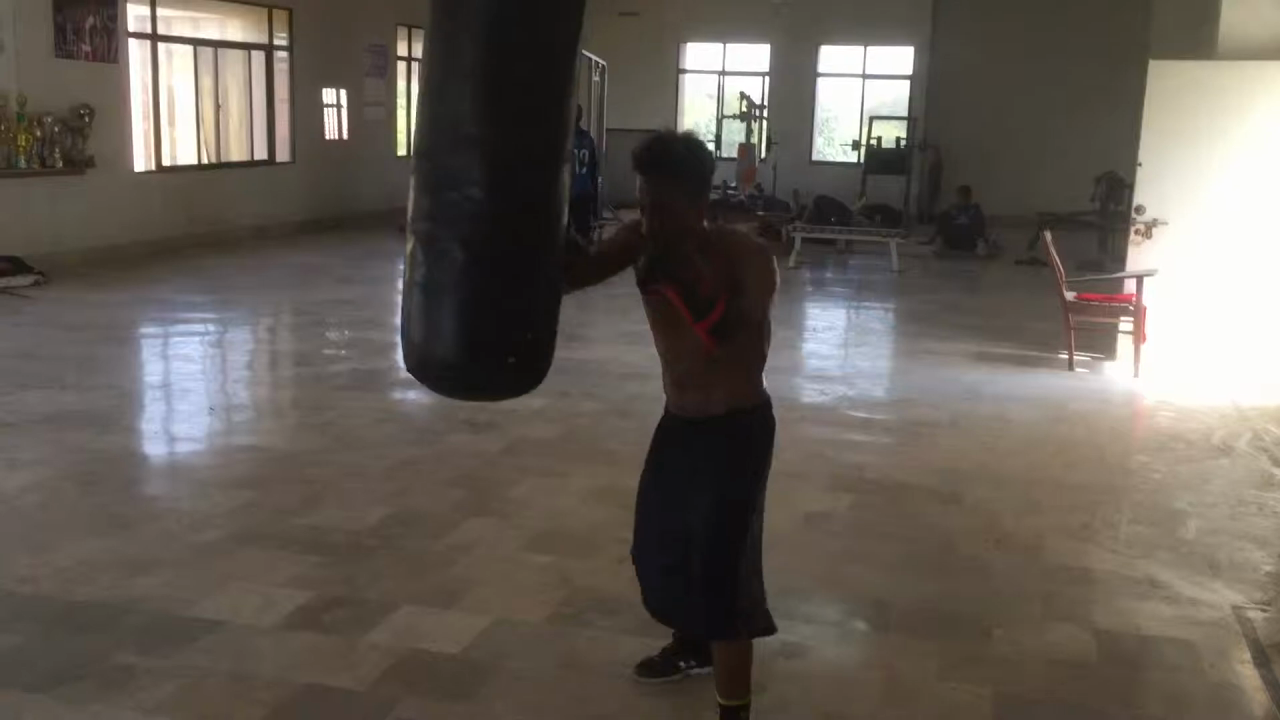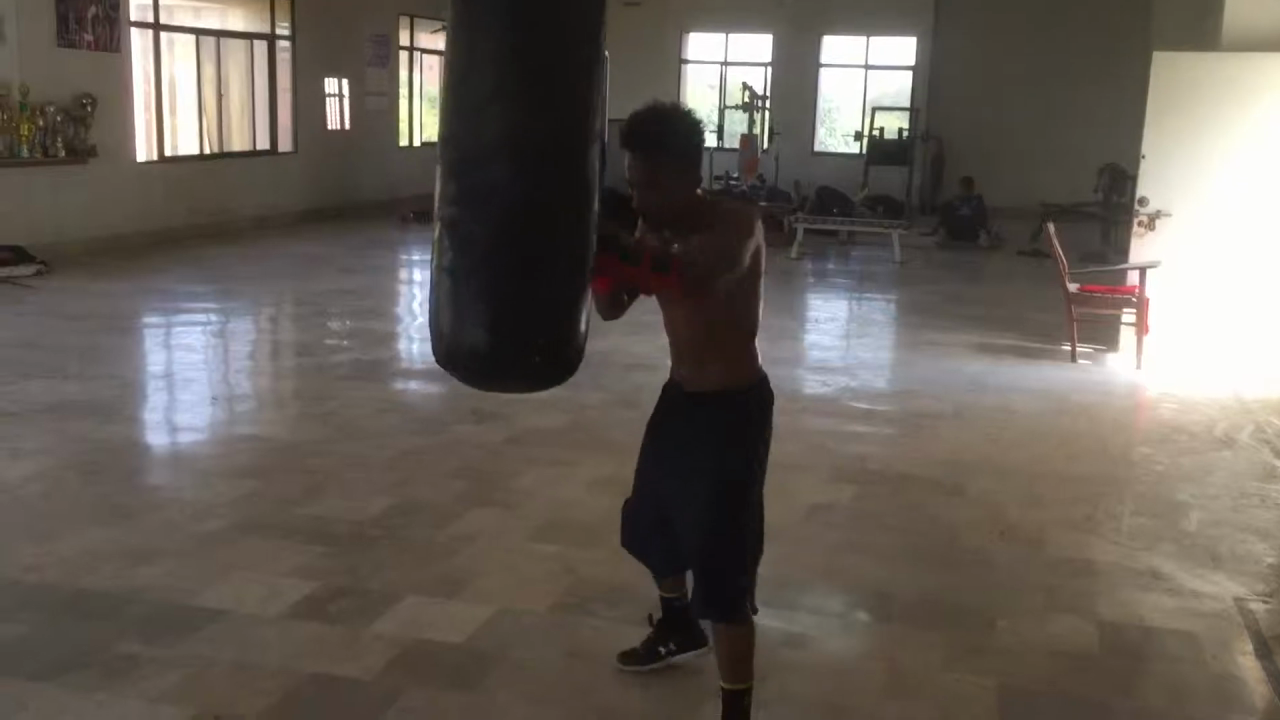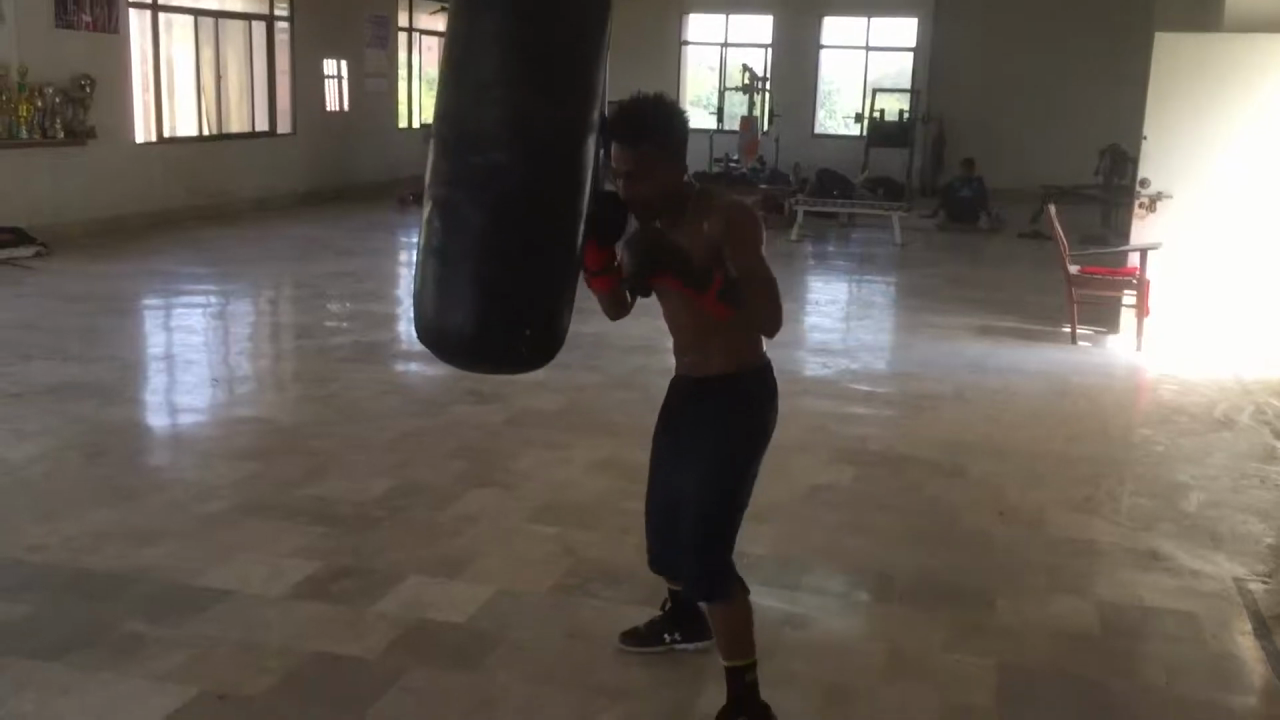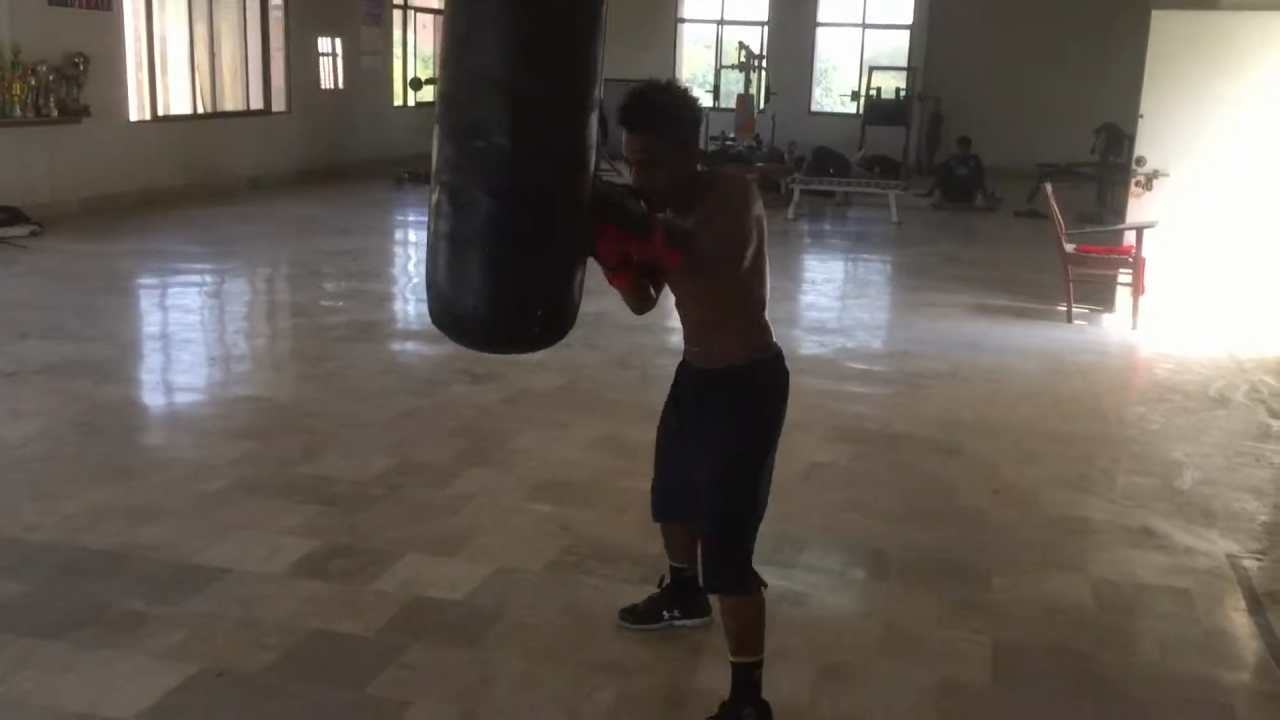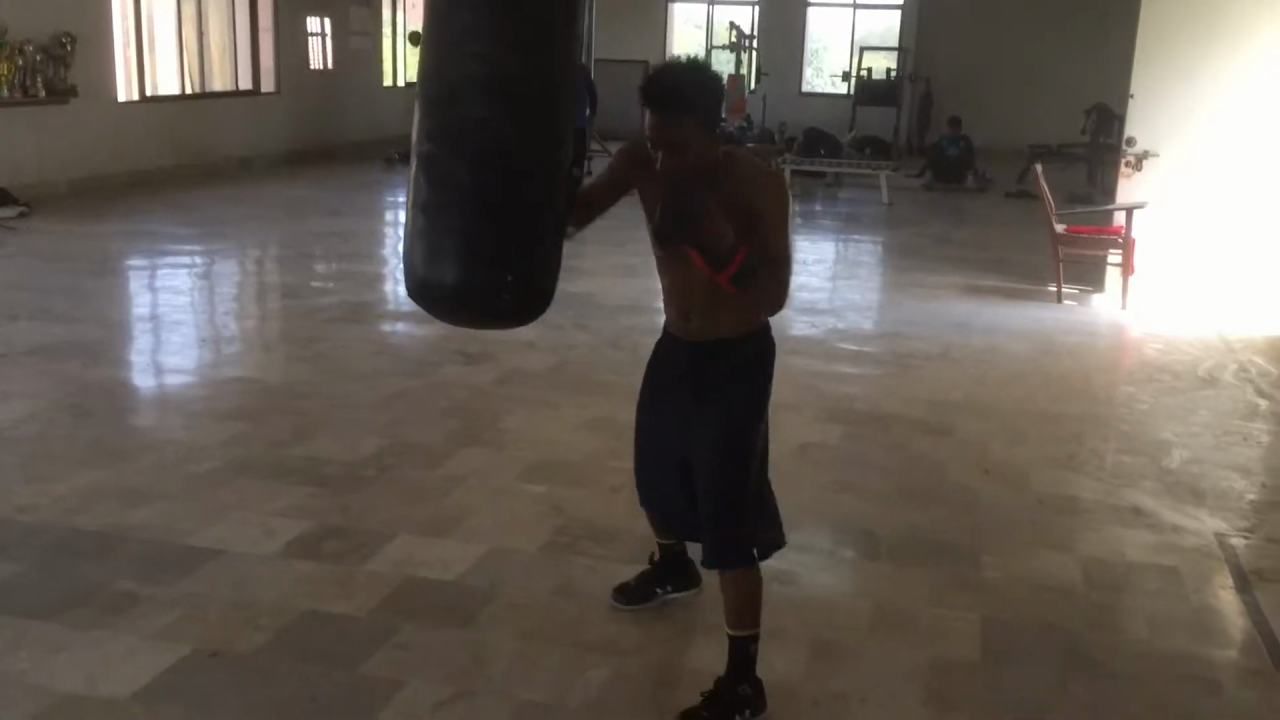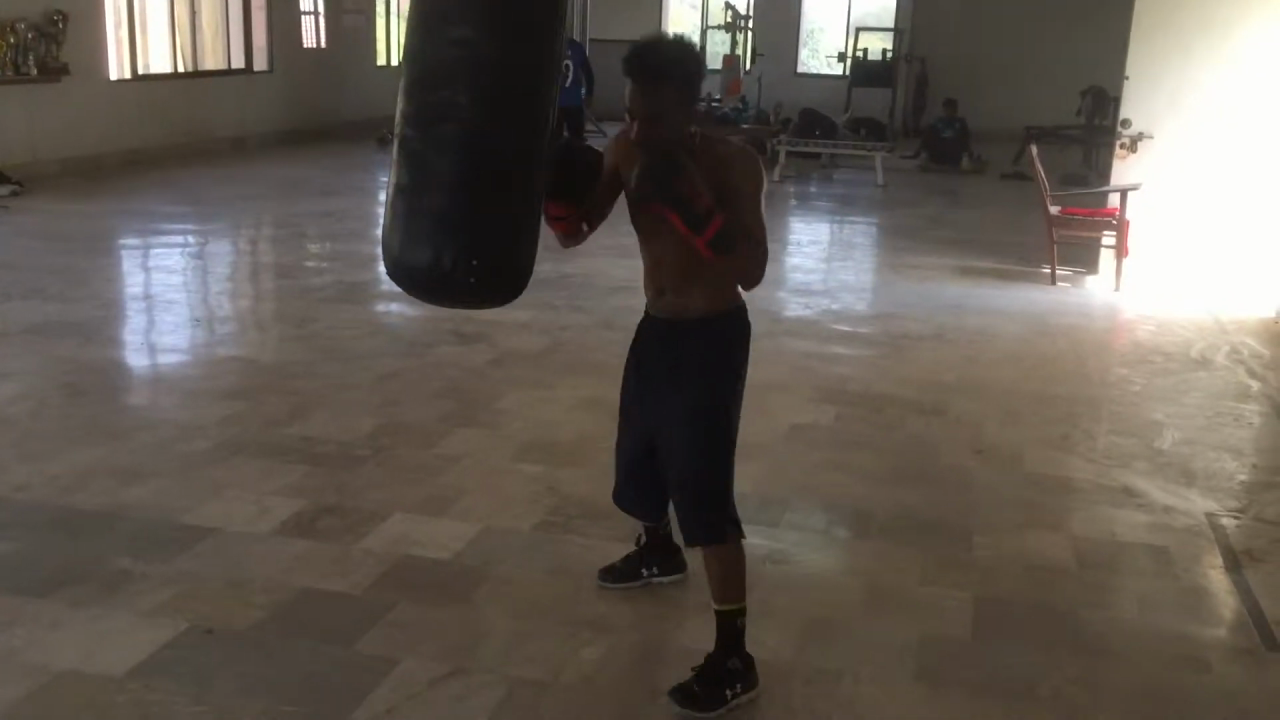
dt=0.2s
person 1, frame 1
left shoulder: (746, 257)
right shoulder: (641, 240)
left elbow: (751, 360)
right elbow: (570, 275)
left wrist: (696, 289)
left hip: (736, 433)
right hip: (677, 425)
left knee: (720, 586)
right knee: (657, 555)
right ankle: (692, 644)
person 1, frame 2
left shoulder: (735, 223)
right shoulder: (652, 225)
left elbow: (710, 286)
right elbow: (610, 309)
left wrist: (629, 252)
left hip: (734, 410)
right hip: (679, 398)
left knee: (720, 571)
right knee: (648, 522)
right ankle: (675, 628)
person 1, frame 3
left shoulder: (728, 218)
right shoulder: (648, 219)
left elbow: (768, 319)
right elbow: (615, 309)
left wrist: (687, 269)
right wrist: (598, 244)
left hip: (740, 394)
right hip: (687, 387)
left knee: (707, 547)
right knee: (669, 515)
right ankle: (683, 617)
person 1, frame 4
left shoulder: (732, 195)
right shoulder: (658, 205)
left elbow: (722, 270)
right elbow: (640, 303)
left wrist: (634, 224)
right wrist: (614, 243)
left hip: (749, 383)
right hip: (695, 374)
left knee: (726, 545)
right knee: (674, 494)
right ankle: (682, 594)
person 1, frame 5
left shoulder: (757, 183)
right shoulder: (641, 162)
left elbow: (774, 297)
right elbow: (571, 216)
left wrist: (715, 239)
left hip: (737, 359)
right hip: (674, 349)
left knee: (729, 518)
right knee: (657, 475)
right ankle: (671, 567)
person 1, frame 6
left shoulder: (733, 163)
right shoulder: (627, 151)
left elbow: (750, 272)
right elbow: (574, 235)
left wrist: (695, 205)
left hip: (715, 339)
right hip: (655, 332)
left knee: (705, 495)
right knee: (640, 460)
left ankle: (732, 659)
right ankle: (658, 551)
